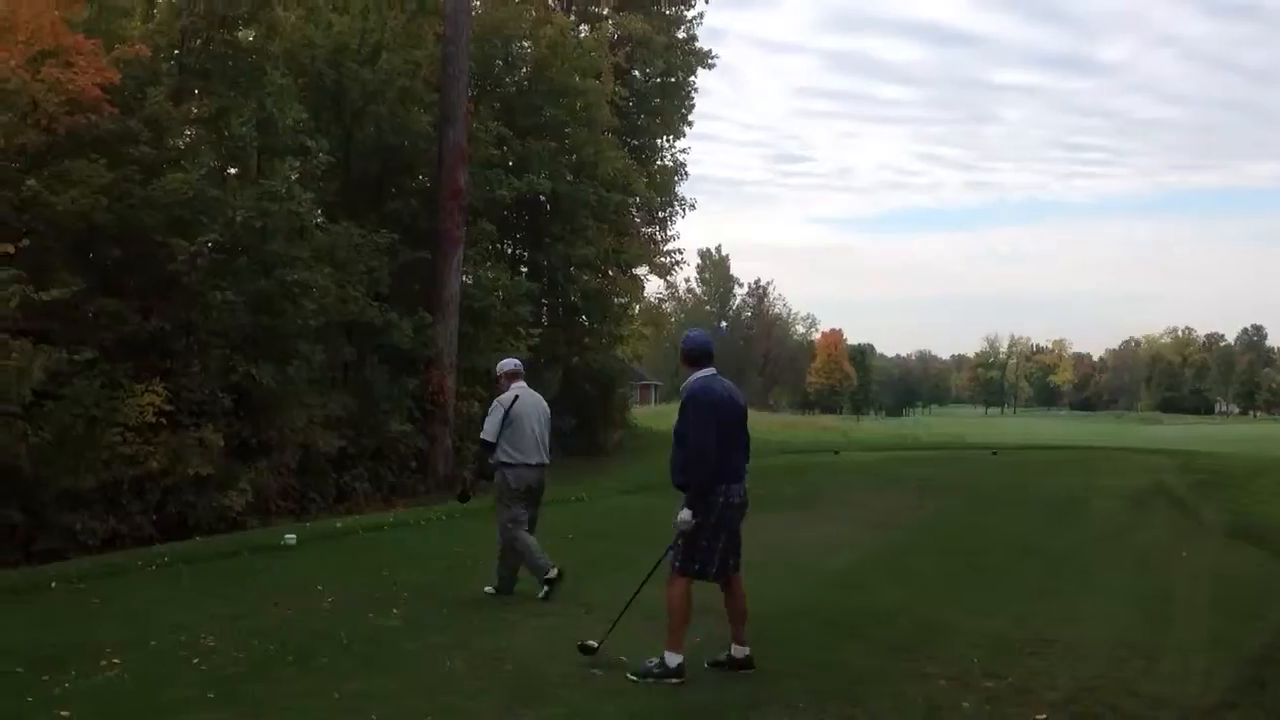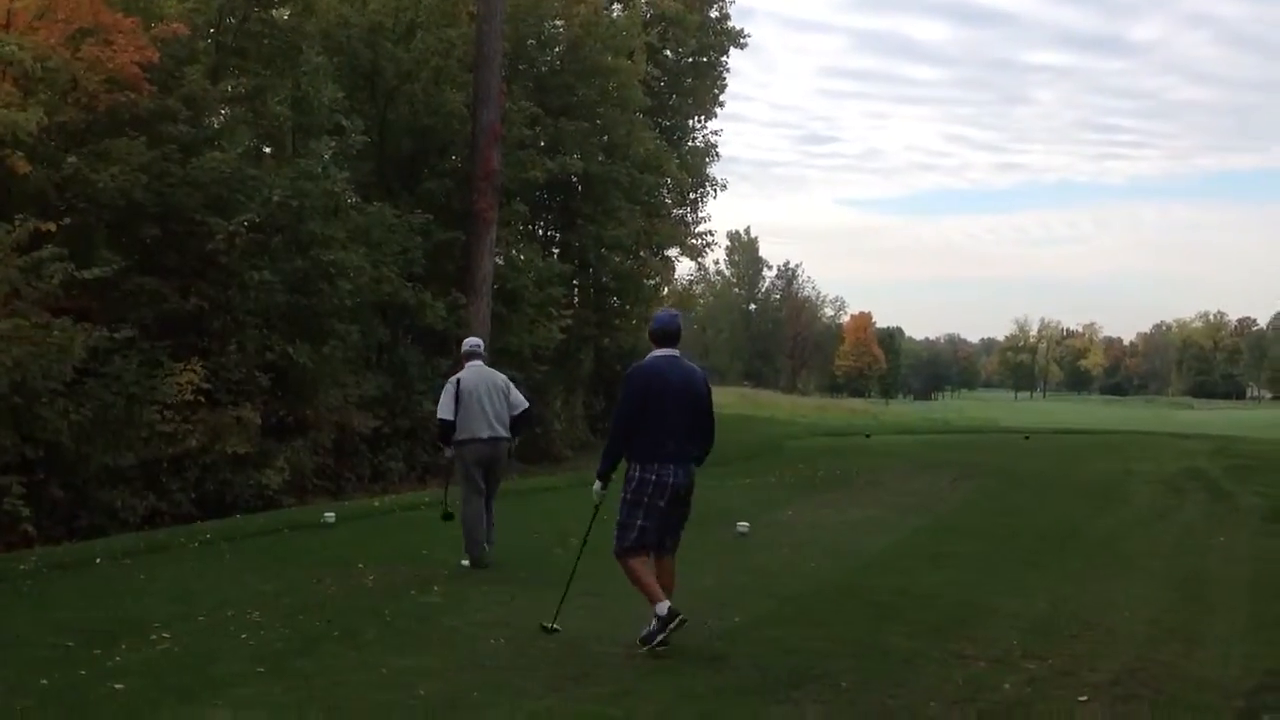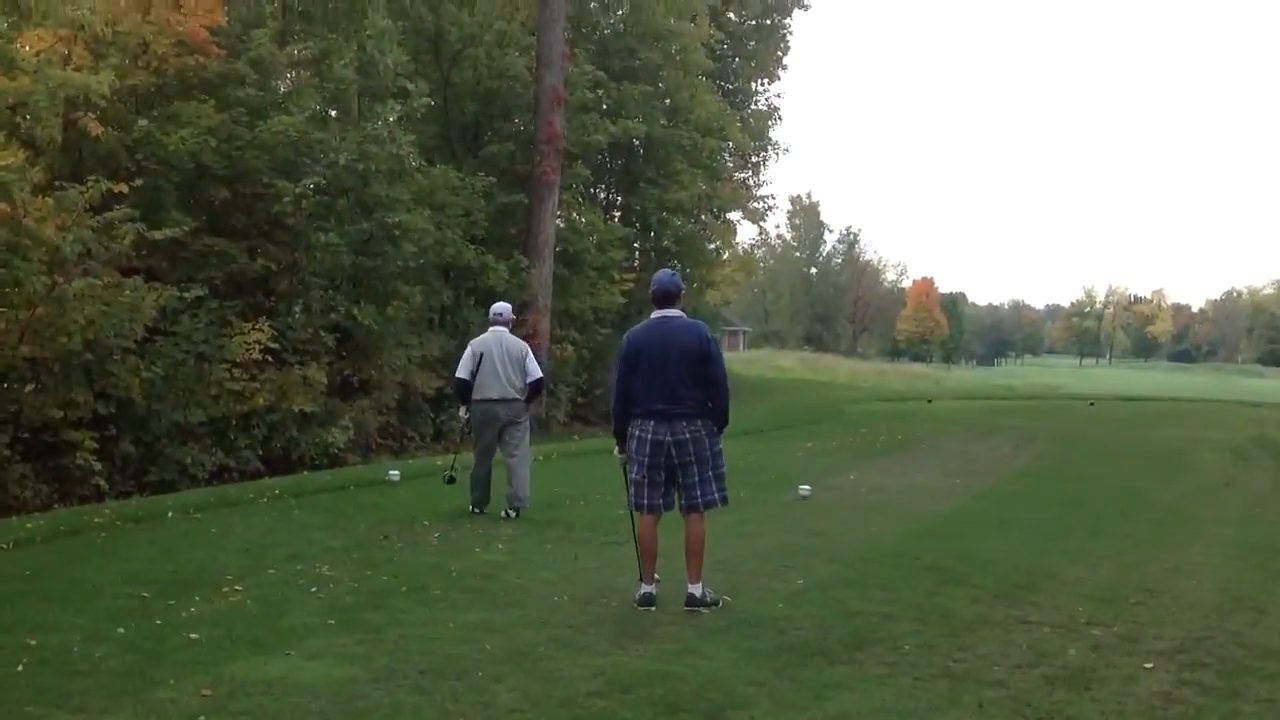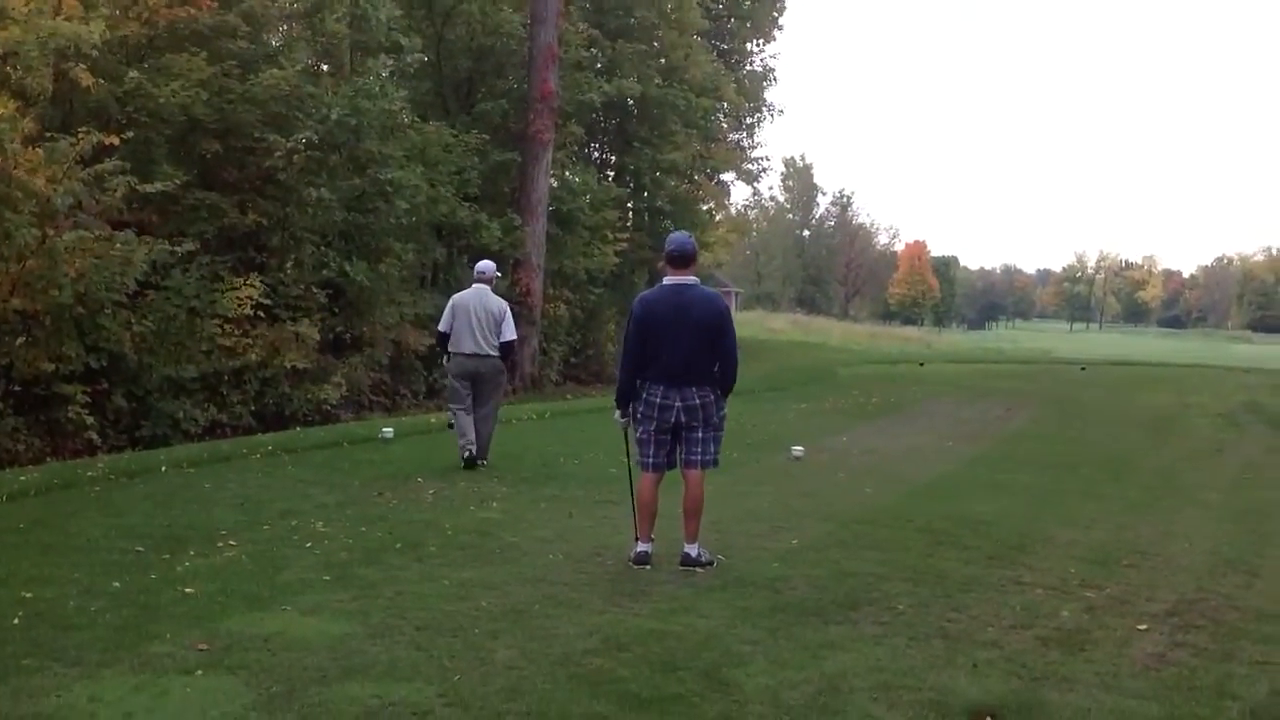
dt=1s
person 1, frame 1
left shoulder: (697, 394)
right shoulder: (731, 391)
left elbow: (701, 455)
left wrist: (690, 505)
left hip: (710, 494)
right hip: (734, 490)
left knee: (680, 572)
right knee: (727, 573)
left ankle: (672, 659)
right ankle: (739, 652)
person 1, frame 2
left shoulder: (640, 373)
right shoulder: (696, 377)
left elbow: (620, 429)
right elbow: (707, 432)
left wrist: (603, 474)
left hip: (647, 471)
right hip: (682, 473)
left knee: (627, 550)
right knee: (664, 551)
left ankle: (664, 608)
right ankle: (657, 626)
person 1, frame 3
left shoulder: (634, 337)
right shoulder: (699, 333)
left elbow: (621, 392)
right elbow: (718, 386)
left wrist: (621, 438)
right wrist: (717, 427)
left hip: (647, 430)
right hip: (692, 429)
left knee: (648, 513)
right knee: (695, 511)
left ankle: (647, 589)
right ankle: (695, 589)
person 1, frame 4
left shoulder: (646, 302)
right shoulder: (714, 302)
left elbow: (631, 358)
right elbow: (729, 357)
left wrist: (623, 402)
right wrist: (721, 394)
left hip: (654, 395)
right hip: (700, 396)
left knee: (649, 472)
right knee: (694, 473)
left ankle: (642, 547)
right ankle: (691, 550)
person 2, frame 1
left shoulder: (503, 401)
right shoulder: (541, 402)
left elbow: (487, 441)
left wrist: (489, 458)
left hip: (512, 472)
right hip: (538, 471)
left knee: (513, 528)
right knee: (521, 526)
left ankle: (547, 571)
right ankle: (504, 583)
person 2, frame 2
left shoulder: (456, 381)
right shoulder: (501, 379)
left elbow: (445, 420)
right elbow: (524, 411)
left wrist: (448, 445)
right wrist: (511, 436)
left hip: (469, 446)
right hip: (499, 445)
left knee: (473, 500)
right knee: (486, 499)
left ankle: (478, 556)
right ankle: (484, 547)
person 2, frame 3
left shoulder: (476, 344)
right shoulder: (521, 345)
left elbow: (462, 379)
right elbow: (537, 382)
left wrist: (464, 404)
right wrist: (526, 402)
left hip: (483, 407)
right hip: (514, 408)
left knee: (482, 457)
right knee: (517, 456)
left ankle: (478, 504)
right ankle: (515, 505)
person 2, frame 4
left shoulder: (456, 299)
right shoulder: (501, 305)
left elbow: (442, 332)
right elbow: (508, 341)
left wrist: (448, 353)
right wrist: (502, 361)
left hip: (460, 362)
right hip: (490, 364)
left knee: (460, 407)
right knee: (485, 411)
left ankle: (468, 446)
right ankle: (480, 456)
